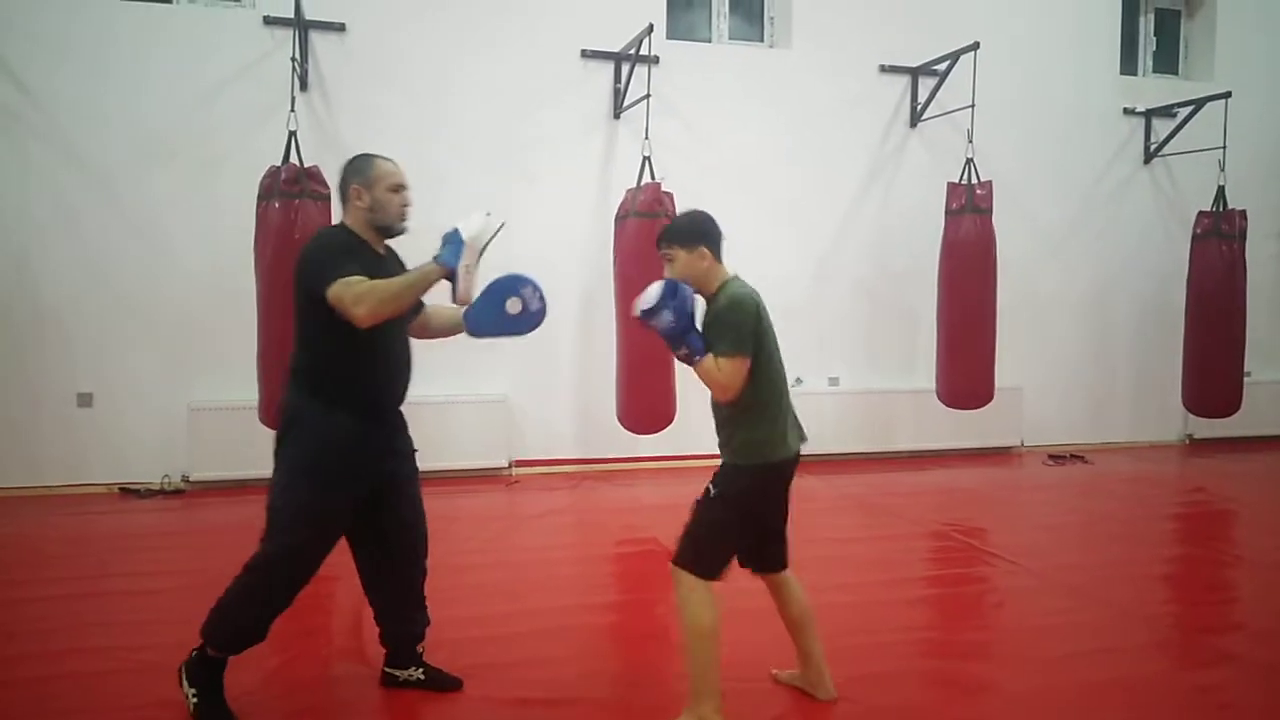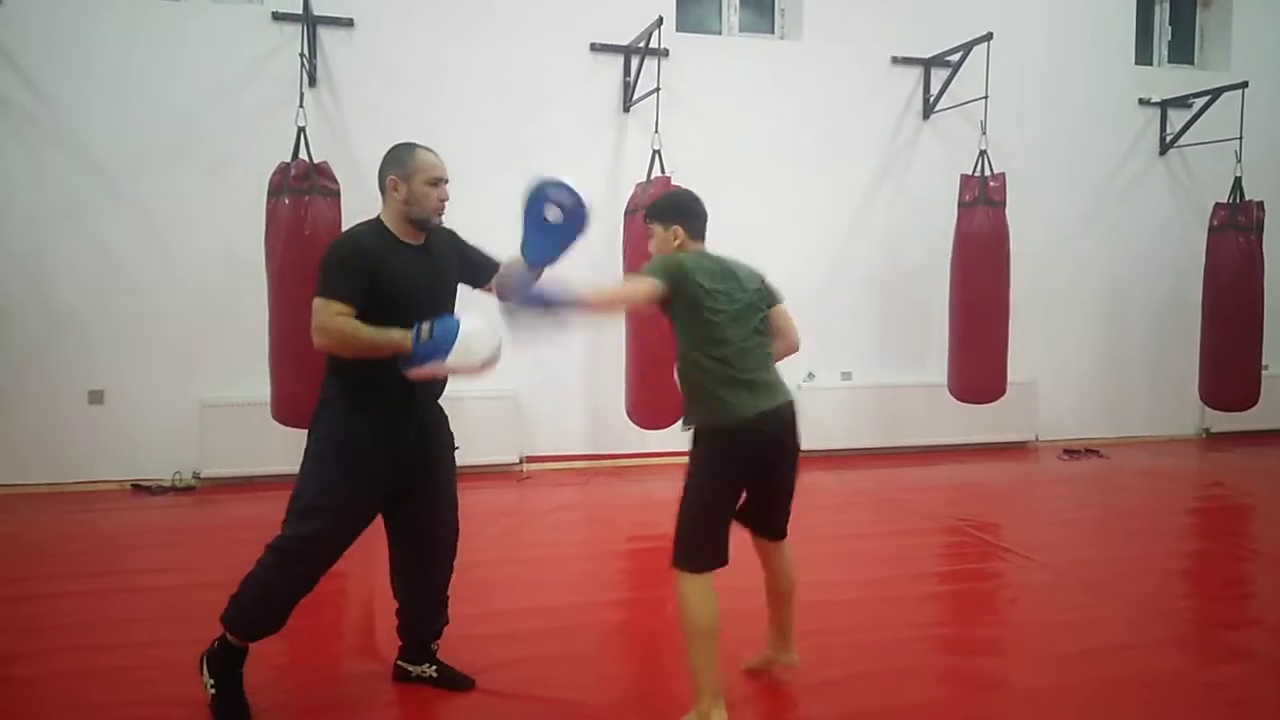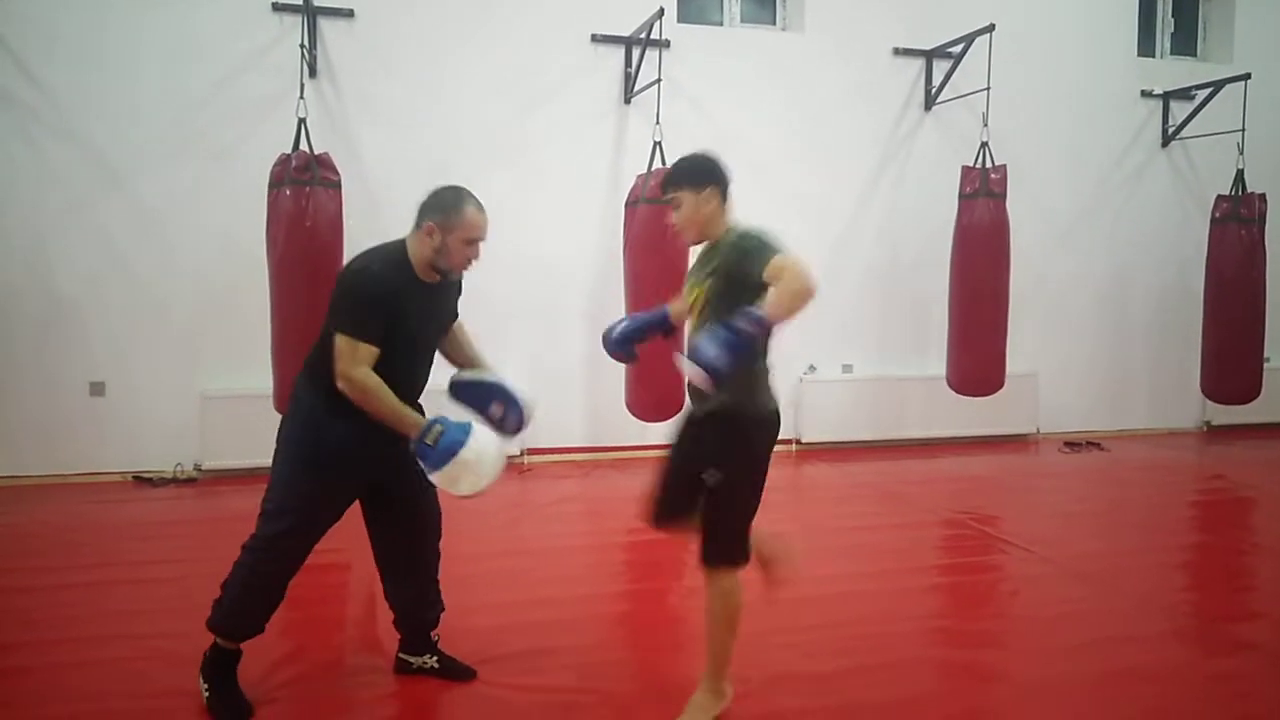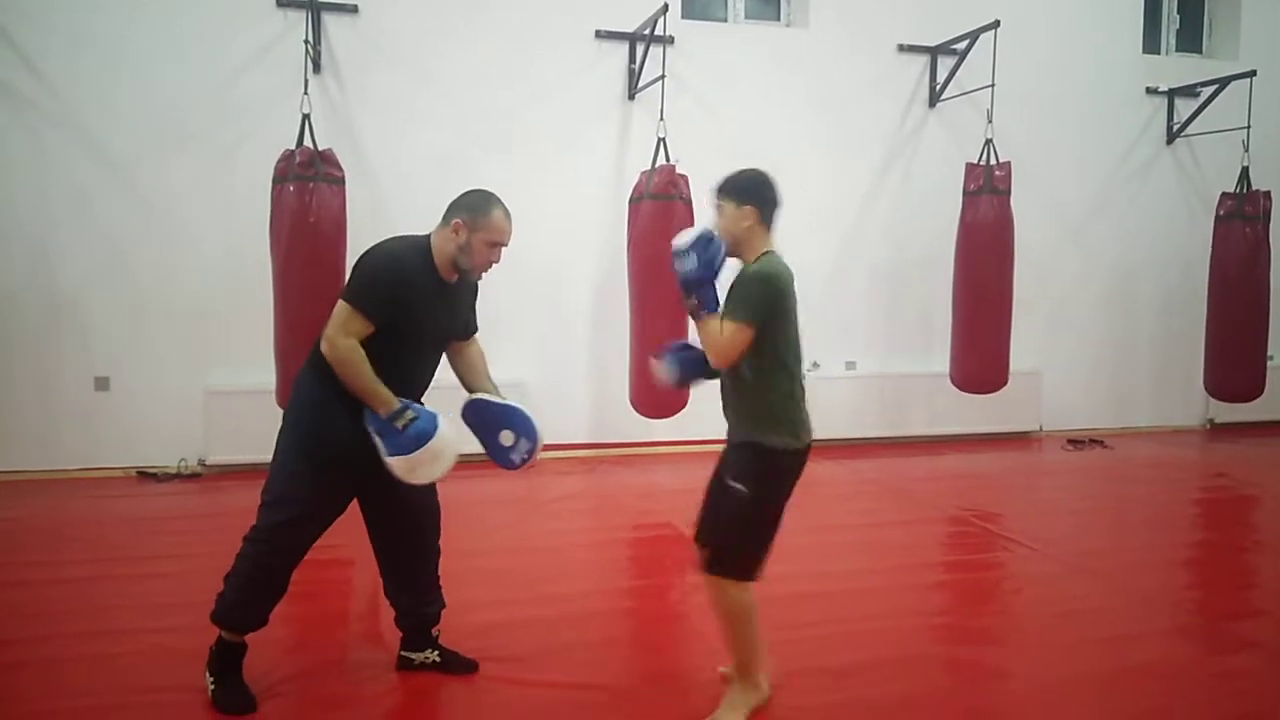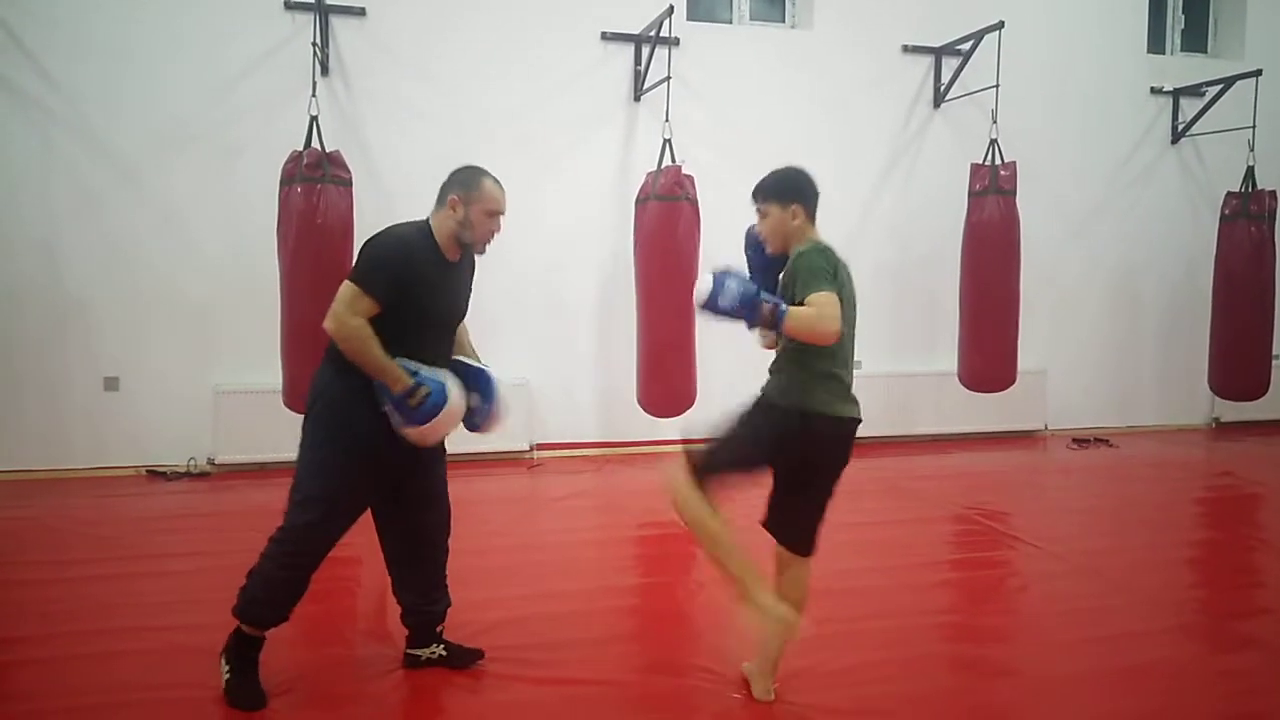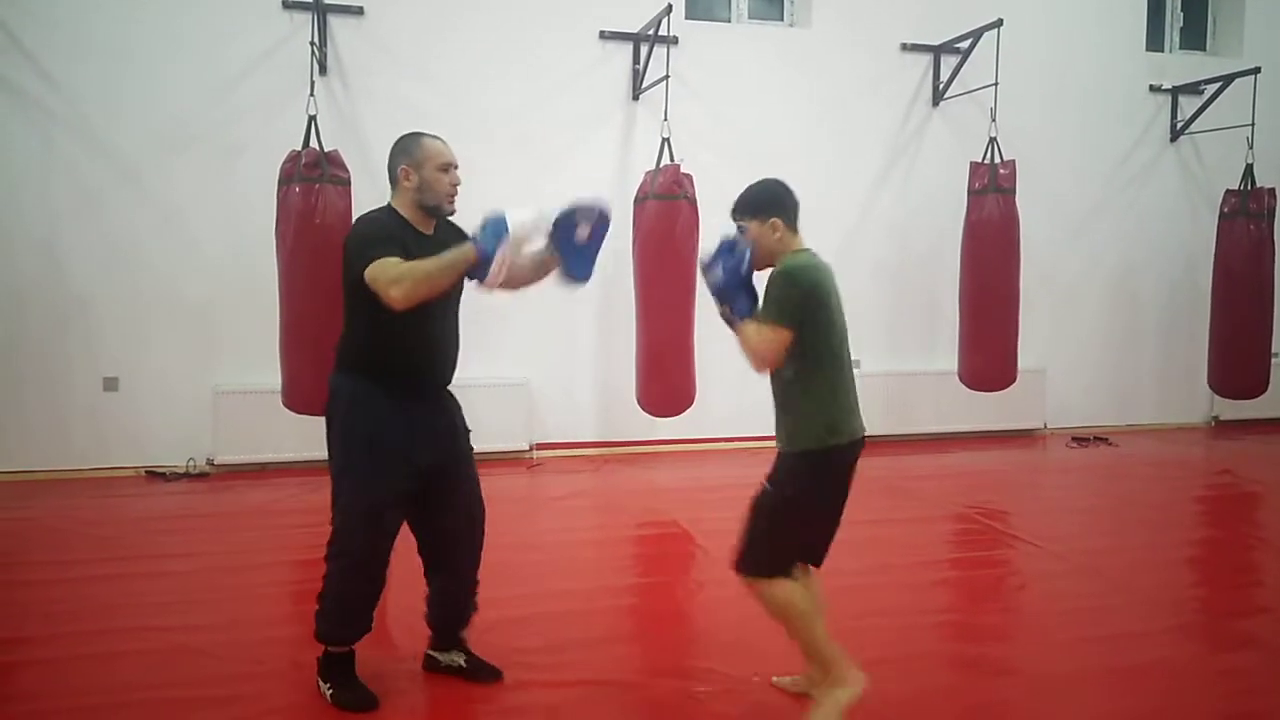
dt=0.5s
person 1, frame 1
left shoulder: (386, 258)
right shoulder: (329, 249)
left elbow: (417, 321)
right elbow: (364, 308)
right wrist: (441, 265)
left hip: (381, 429)
right hip: (323, 432)
left knee: (403, 545)
right knee: (288, 553)
left ankle: (403, 658)
right ankle: (206, 666)
person 1, frame 2
left shoulder: (443, 245)
right shoulder: (356, 248)
left elbow: (501, 278)
right elbow: (325, 331)
right wrist: (412, 342)
left hip: (422, 422)
right hip: (355, 426)
left knee: (433, 540)
right knee: (308, 543)
left ankle: (417, 654)
right ankle: (226, 656)
person 1, frame 3
left shoulder: (446, 277)
right shoulder: (371, 277)
right elbow: (351, 376)
left wrist: (480, 378)
right wrist: (422, 428)
left hip: (394, 426)
right hip: (327, 425)
left knee: (417, 532)
right knee: (281, 542)
left ankle: (417, 646)
right ankle: (220, 661)
person 1, frame 4
left shoulder: (463, 283)
right shoulder: (390, 264)
left elbow: (462, 344)
right elbow: (336, 342)
left wrist: (494, 403)
right wrist: (388, 407)
left hip: (396, 421)
right hip: (330, 413)
left knee: (416, 526)
right knee: (282, 532)
left ankle: (419, 642)
right ankle: (226, 654)
person 1, frame 5
left shoulder: (463, 260)
right shoulder: (394, 250)
right elbow: (340, 323)
left wrist: (471, 367)
right wrist: (398, 382)
right hip: (349, 406)
left knee: (425, 523)
right knee: (311, 526)
left ankle: (424, 637)
right ankle: (243, 647)
person 1, frame 6
left shoulder: (448, 234)
right shoulder: (373, 231)
left elbow: (509, 275)
right elbow: (400, 289)
left wrist: (559, 250)
right wrist: (477, 247)
left hip: (432, 405)
right hip: (369, 409)
left knee: (459, 526)
right knee: (362, 538)
left ankle: (446, 644)
right ankle: (334, 662)
person 2, frame 1
left shoulder: (733, 304)
right shoulder: (731, 297)
left elbow: (725, 387)
right elbow: (727, 372)
left wrist: (683, 338)
right wrist: (682, 332)
left hip: (754, 461)
right hip: (771, 453)
left knee: (691, 574)
right knee: (773, 569)
right ankle: (816, 674)
person 2, frame 2
left shoulder: (678, 270)
right shoulder: (747, 274)
left elbow: (628, 293)
right elbow: (789, 341)
left wrist: (553, 295)
left hip: (727, 431)
right hip: (778, 417)
left knee: (695, 567)
right knee: (770, 537)
right ankle: (781, 647)
person 2, frame 3
left shoulder: (744, 245)
right shoulder: (711, 254)
left elbow: (801, 283)
right elbow: (690, 306)
left wrist: (742, 332)
right wrist: (649, 322)
left hip: (738, 417)
right hip: (709, 411)
left knee: (721, 560)
right knee: (669, 514)
right ankle: (760, 548)
person 2, frame 4
left shoulder: (757, 277)
right shoulder: (764, 271)
left elbow: (723, 353)
left wrist: (697, 292)
right wrist: (694, 360)
left hip: (765, 445)
right hip: (760, 439)
left knee: (724, 570)
right knee: (720, 555)
right ankle: (751, 670)
person 2, frame 5
left shoulder: (813, 259)
right shoulder: (809, 264)
left elbow: (826, 328)
right elbow: (772, 336)
left wrist: (756, 304)
right wrist: (759, 279)
left hip: (792, 413)
right hip: (833, 424)
left knee: (687, 488)
right knee: (793, 550)
left ankle: (770, 607)
right ankle: (764, 673)
person 2, frame 6
left shoulder: (791, 275)
right shoulder: (809, 268)
left elbow: (763, 356)
right elbow: (777, 341)
left wrist: (732, 294)
right wrist: (738, 291)
left hip: (817, 445)
right hip: (828, 437)
left knee: (758, 572)
right knee: (794, 563)
left ankle: (840, 675)
right ankle: (822, 673)
